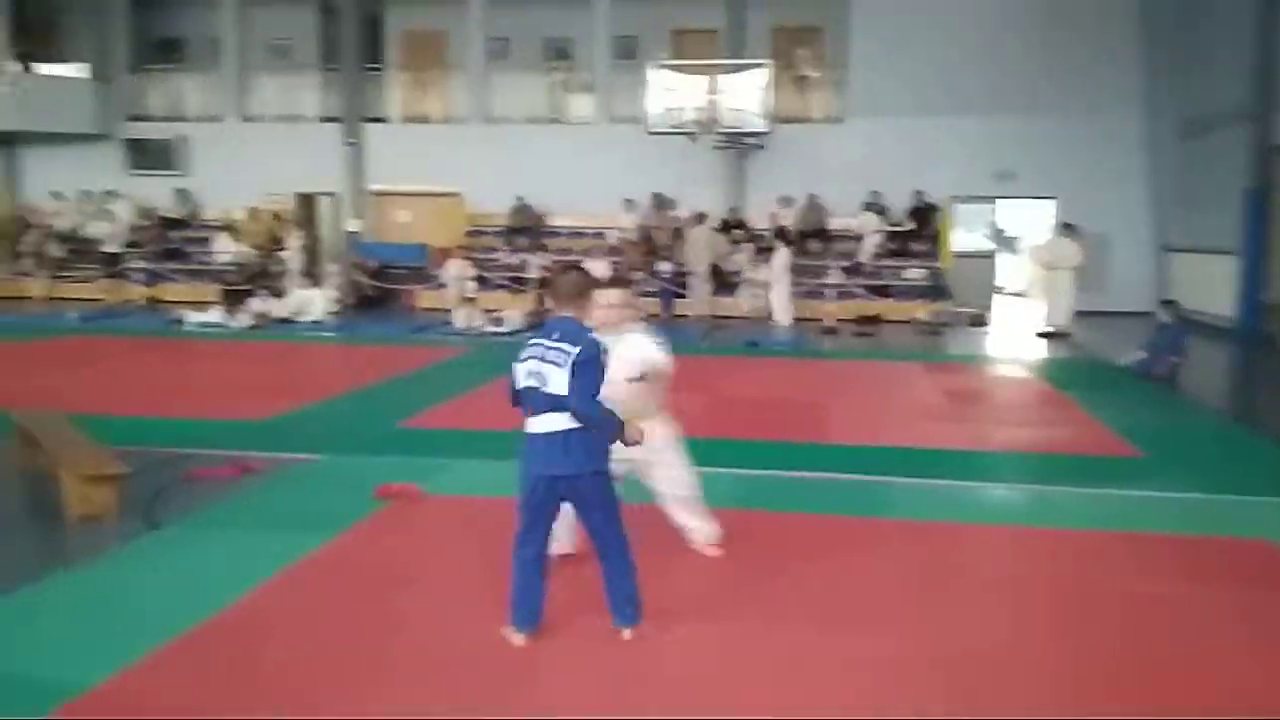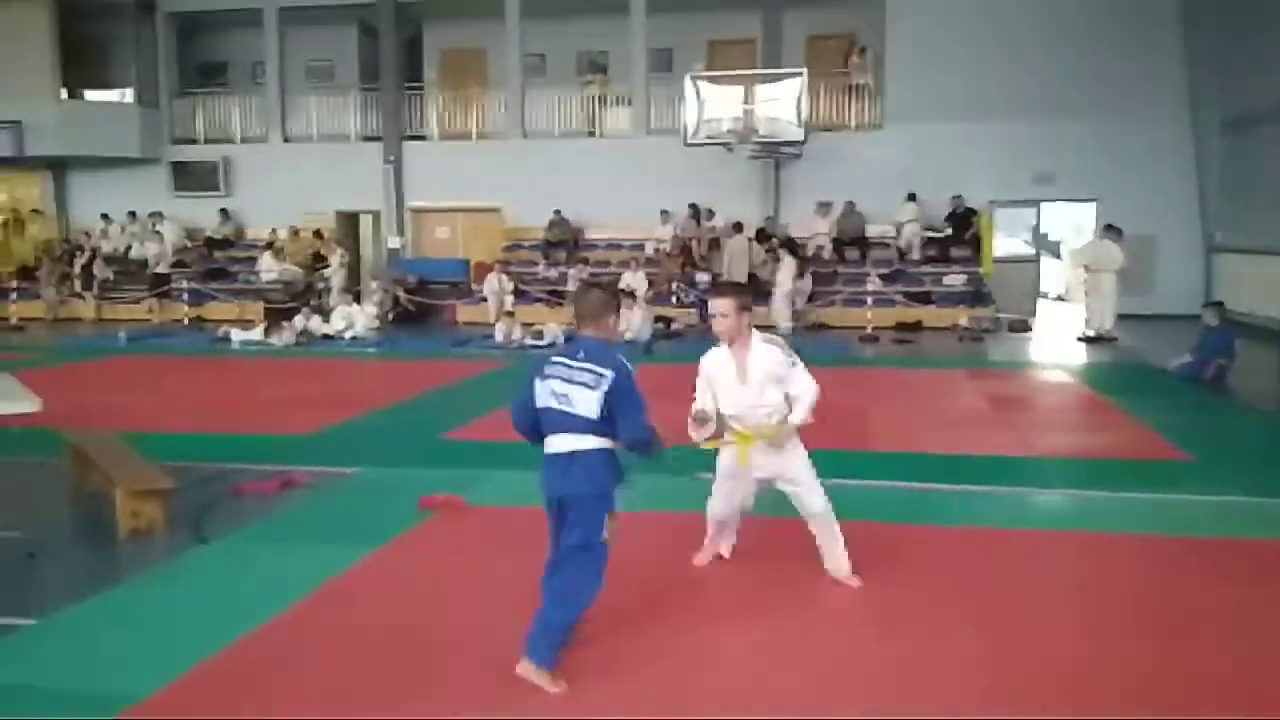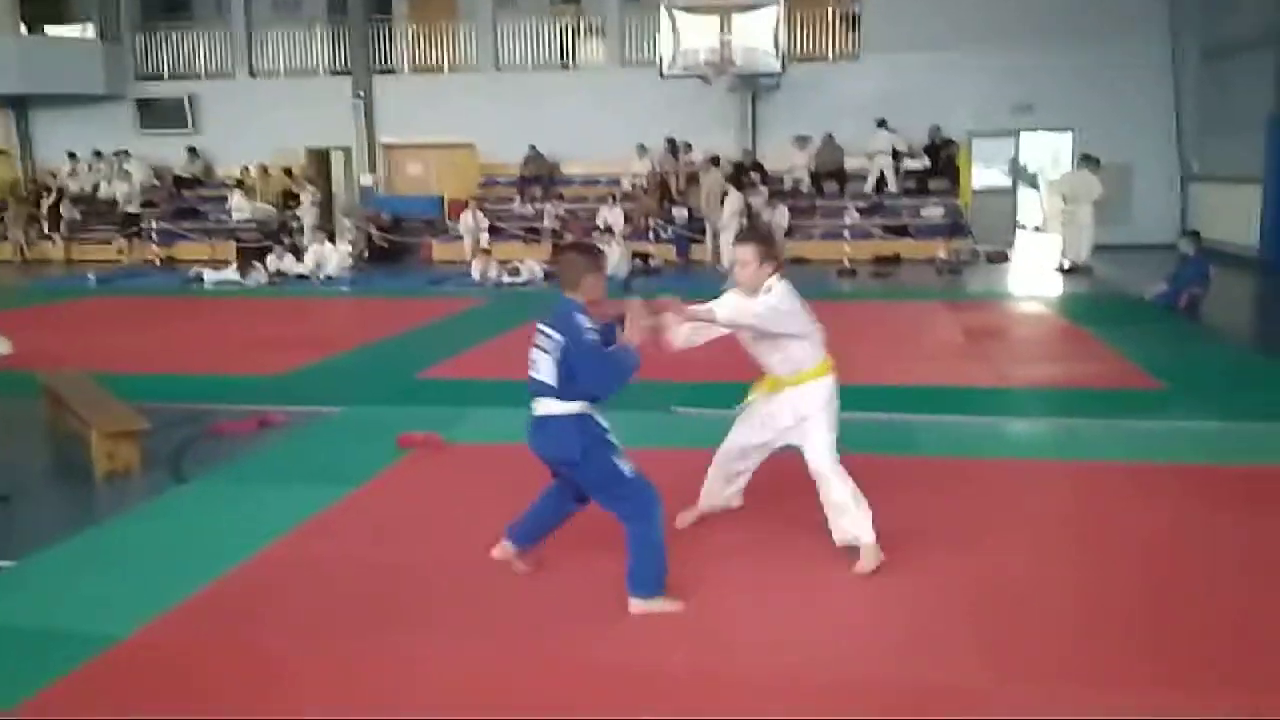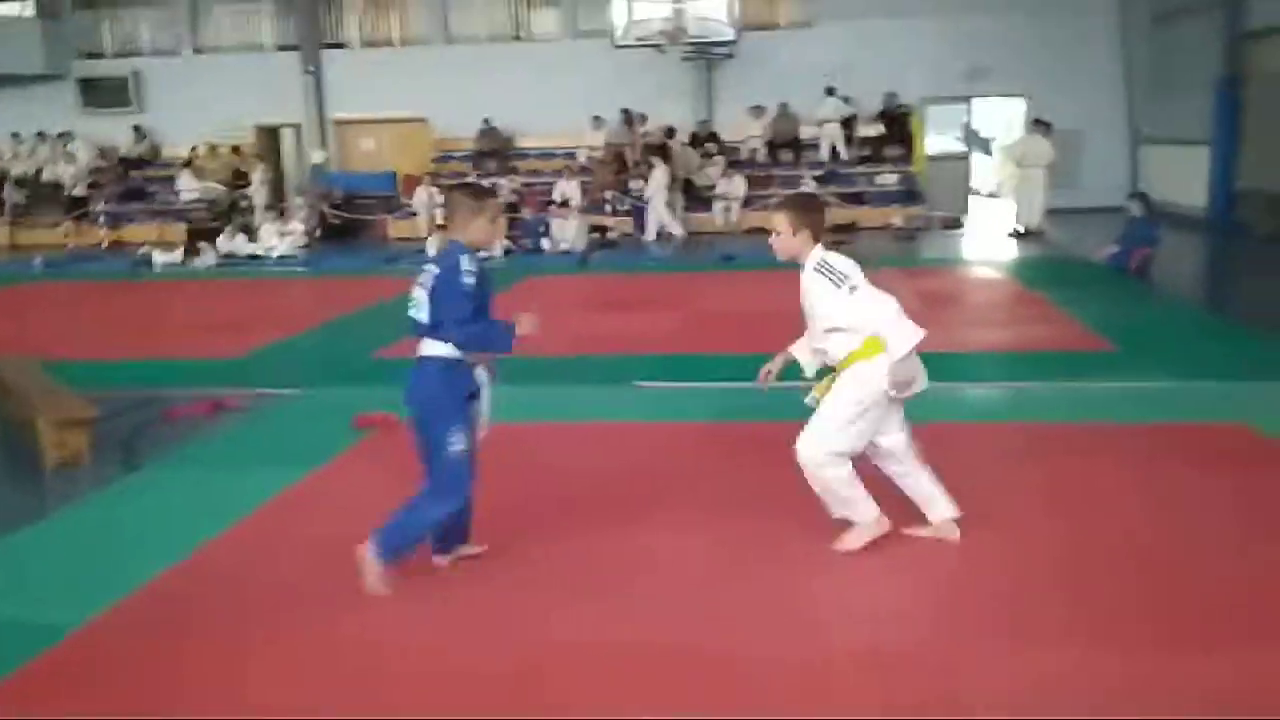
dt=0.4s
person 1, frame 1
left shoulder: (531, 345)
right shoulder: (588, 346)
left elbow: (517, 396)
right elbow: (585, 407)
right wrist: (624, 432)
left hip: (539, 453)
right hip: (582, 453)
left knee: (530, 543)
right knee: (611, 540)
left ankle: (521, 625)
right ankle: (627, 619)
person 1, frame 2
left shoulder: (550, 362)
right shoulder: (615, 368)
left elbow: (521, 417)
right elbow: (633, 432)
right wrist: (654, 443)
left hip: (555, 469)
right hip: (593, 473)
left knee: (564, 557)
right knee: (581, 567)
left ankle: (552, 637)
right ankle: (537, 657)
person 1, frame 3
left shoulder: (557, 318)
right shoulder: (578, 326)
right elbow: (598, 382)
left wrist: (620, 328)
right wrist: (629, 347)
left hip: (544, 429)
right hip: (575, 433)
left knee: (572, 489)
right knee: (641, 504)
left ankle: (513, 543)
right ankle: (645, 594)
person 1, frame 4
left shoulder: (445, 261)
right shoulder: (464, 266)
right elbow: (462, 331)
left wrist: (498, 332)
right wrist: (511, 330)
left hip: (439, 377)
right hip: (445, 382)
left knee: (450, 470)
right knee: (451, 481)
left ankle: (449, 543)
right ankle: (382, 550)
person 2, frame 1
left shoulder: (640, 339)
left elbow: (660, 364)
left wrist: (642, 373)
left hip: (649, 428)
left knee: (679, 485)
left ankle: (702, 534)
right ankle: (560, 545)
person 2, frame 2
left shoulder: (773, 350)
right shoulder: (710, 361)
left elbow: (806, 388)
right elbow: (705, 404)
left wrist: (789, 425)
right wrist: (701, 418)
left hip: (780, 442)
right hip: (738, 446)
left knee: (816, 505)
right knee: (720, 508)
left ankle: (838, 565)
right ankle: (716, 544)
person 2, frame 3
left shoulder: (779, 298)
right shoulder: (740, 297)
left elbow: (743, 317)
left wrist: (687, 312)
right wrist: (675, 326)
left hip: (812, 388)
right hip: (777, 389)
left knee: (823, 464)
right knee: (735, 448)
left ankle: (865, 542)
right ankle: (709, 502)
person 2, frame 4
left shoulder: (824, 270)
right shoulder: (817, 270)
left elbow: (878, 307)
right elbow: (823, 331)
left wrist: (901, 359)
right wrist: (783, 358)
left hip: (873, 368)
right hip: (870, 367)
left knee: (814, 450)
right knee: (892, 450)
left ankle: (868, 519)
right ankle: (943, 520)
